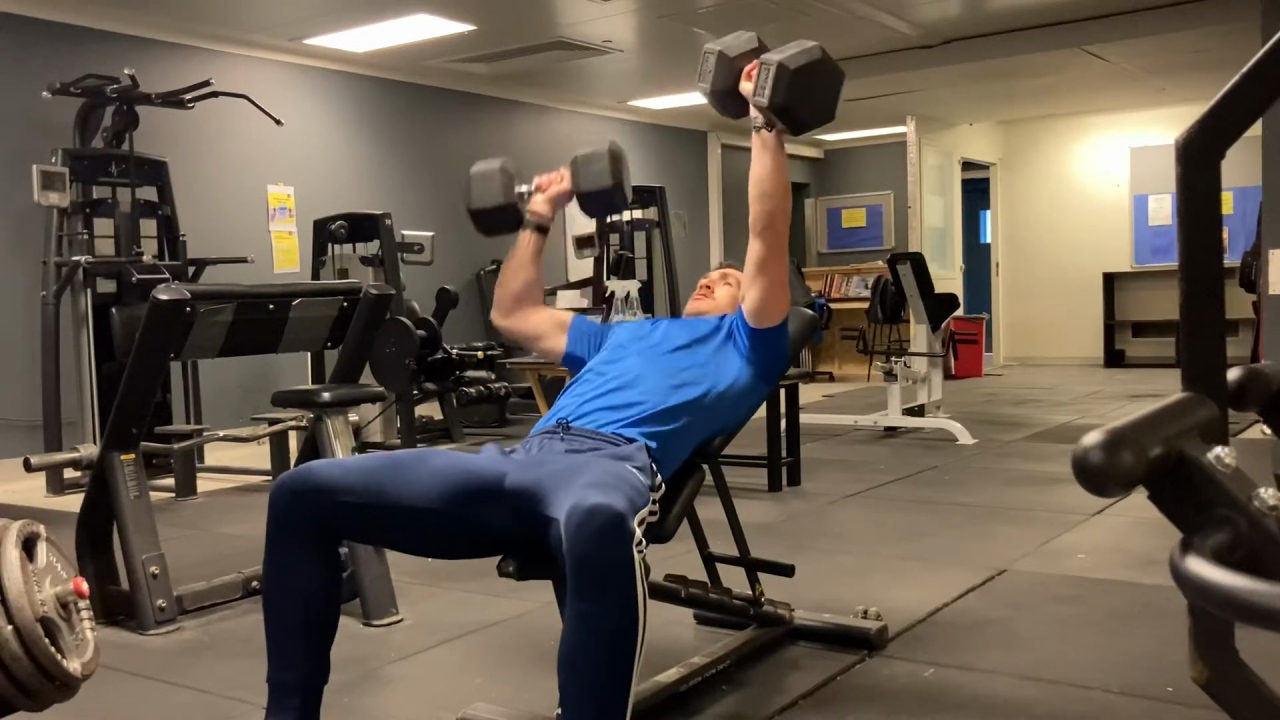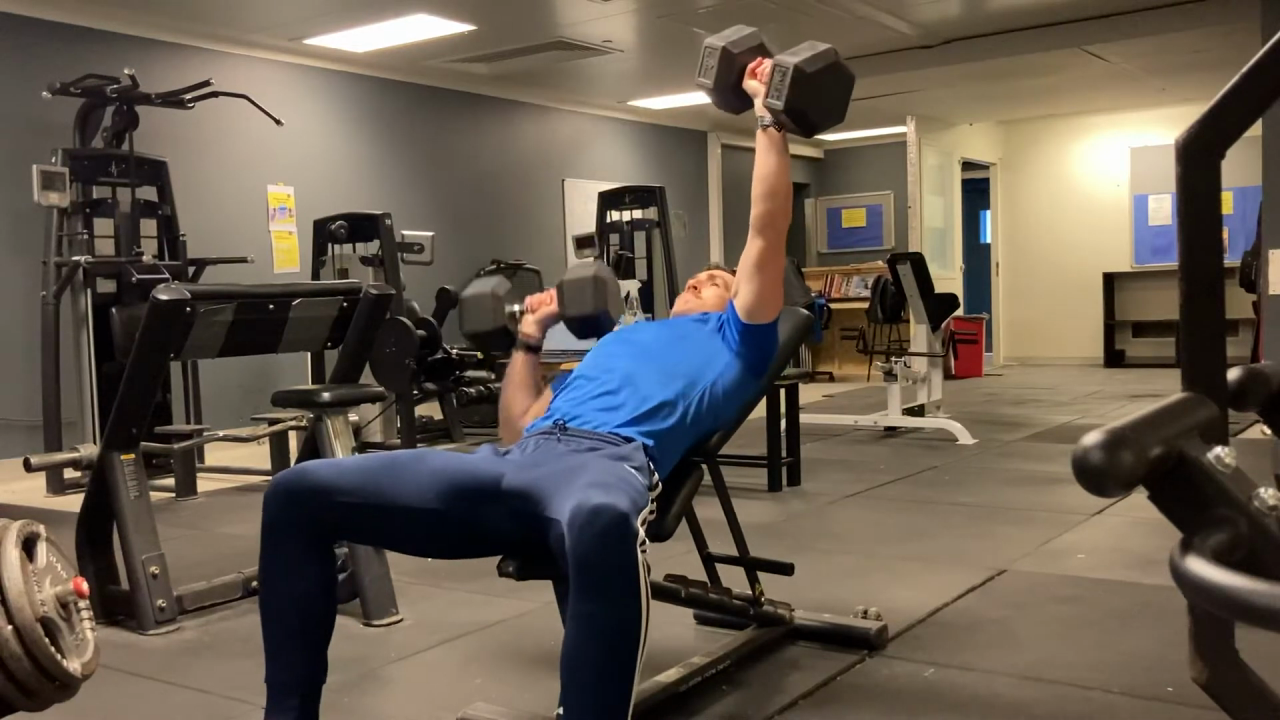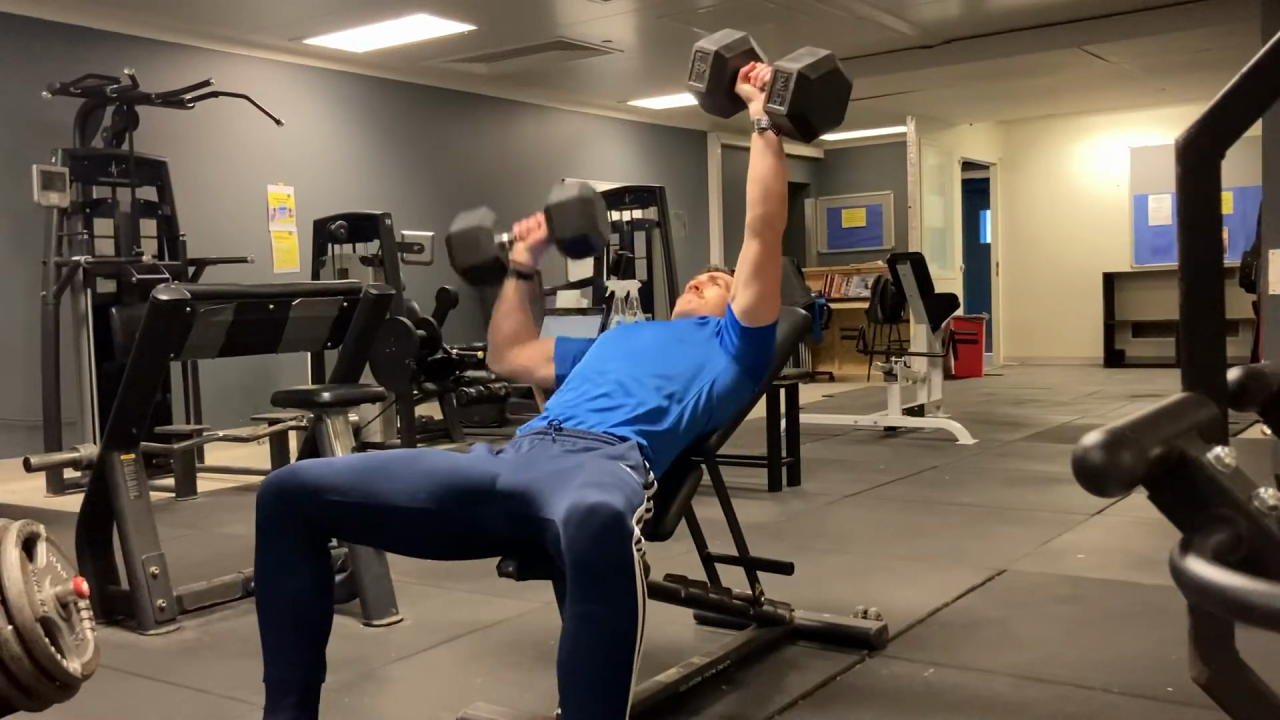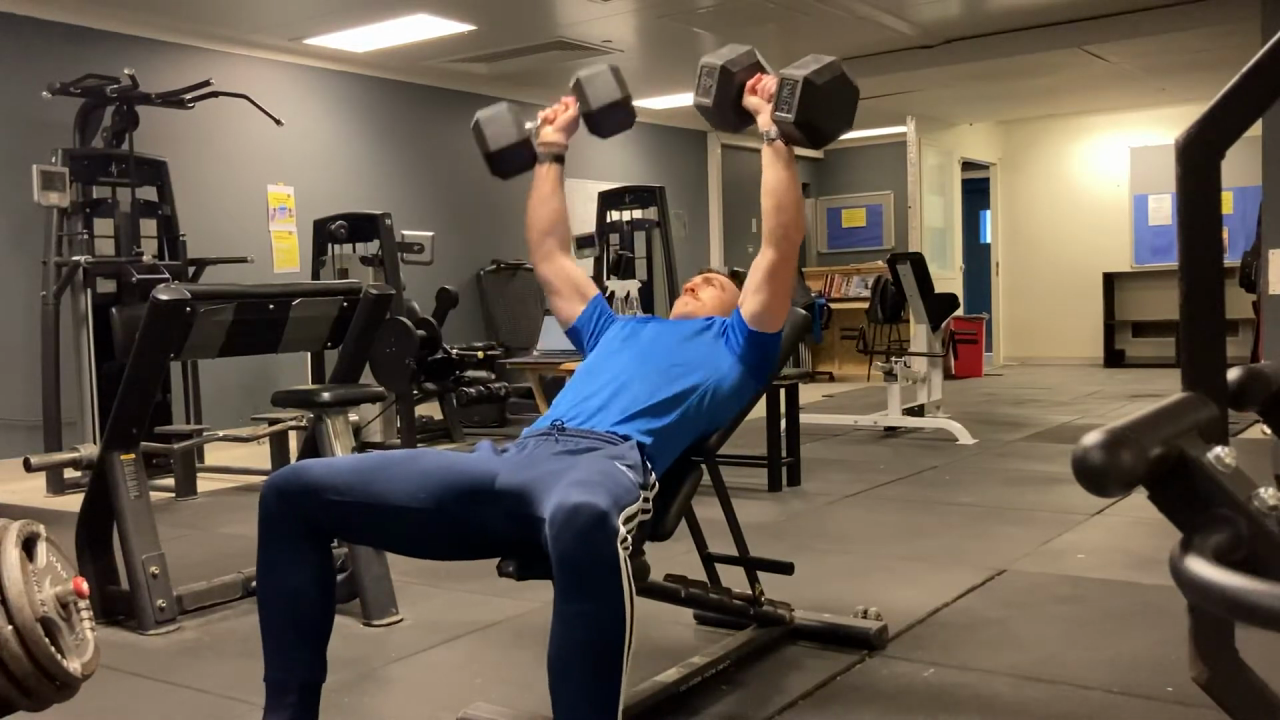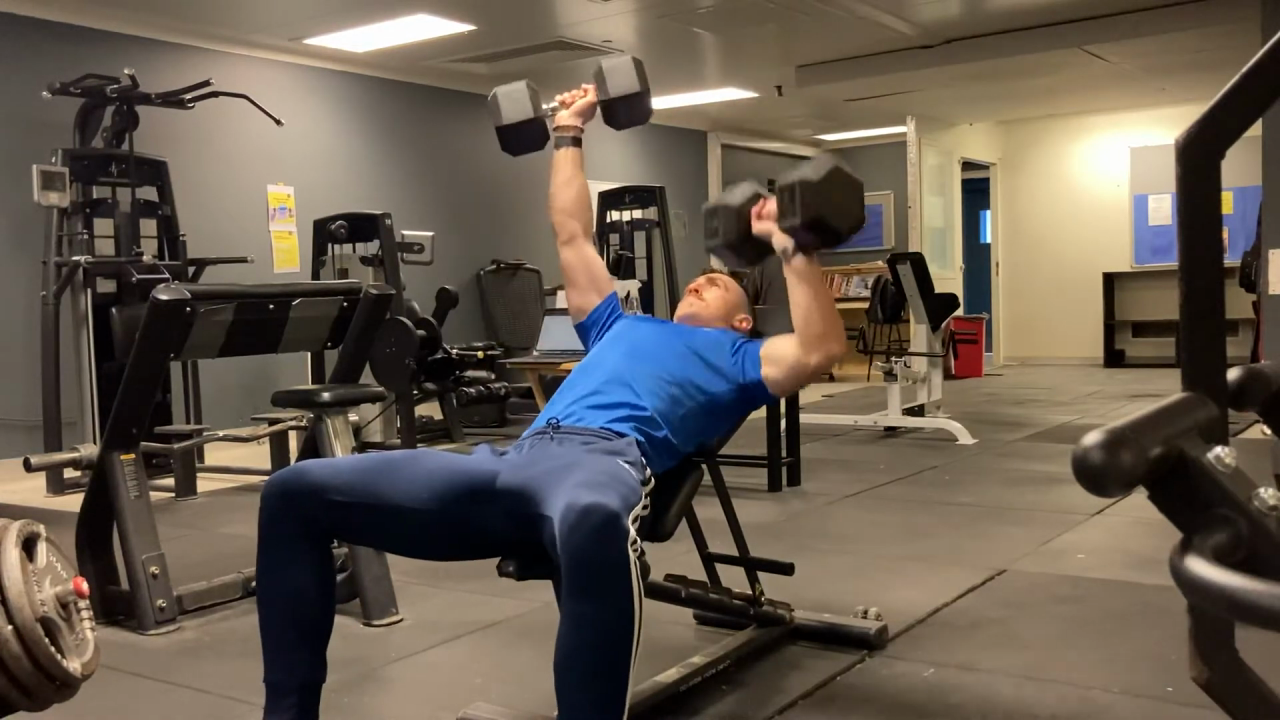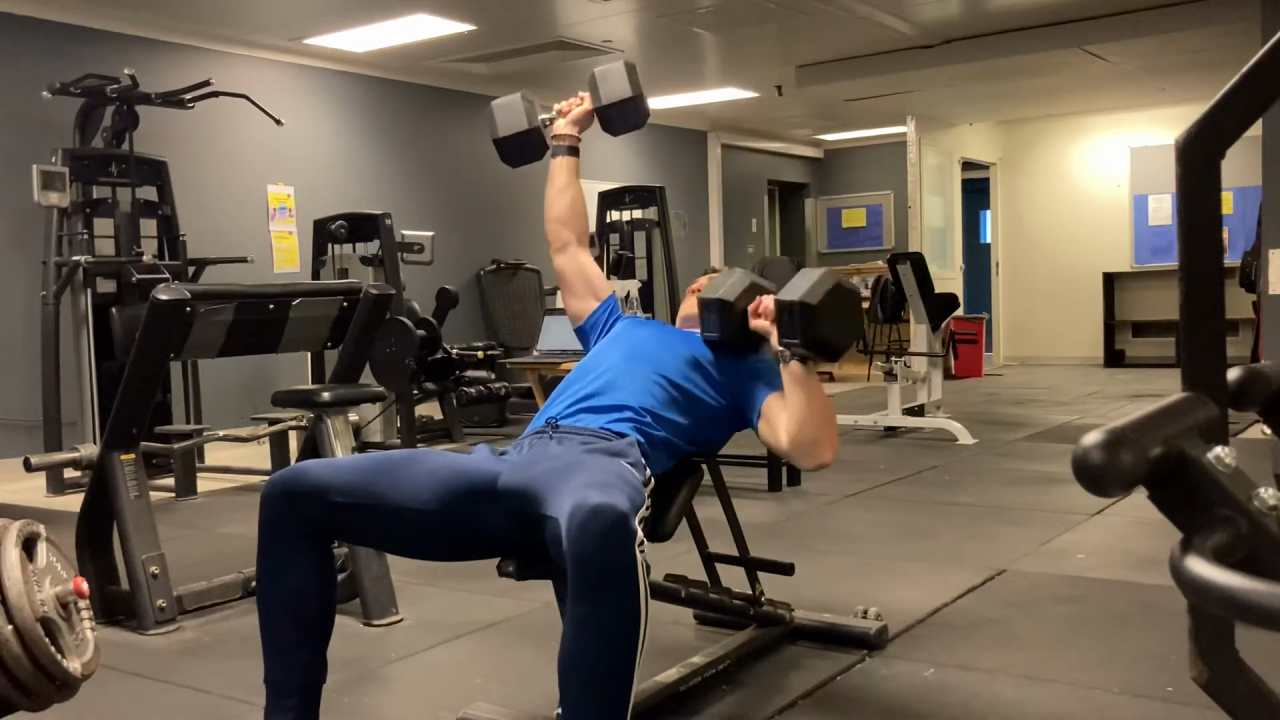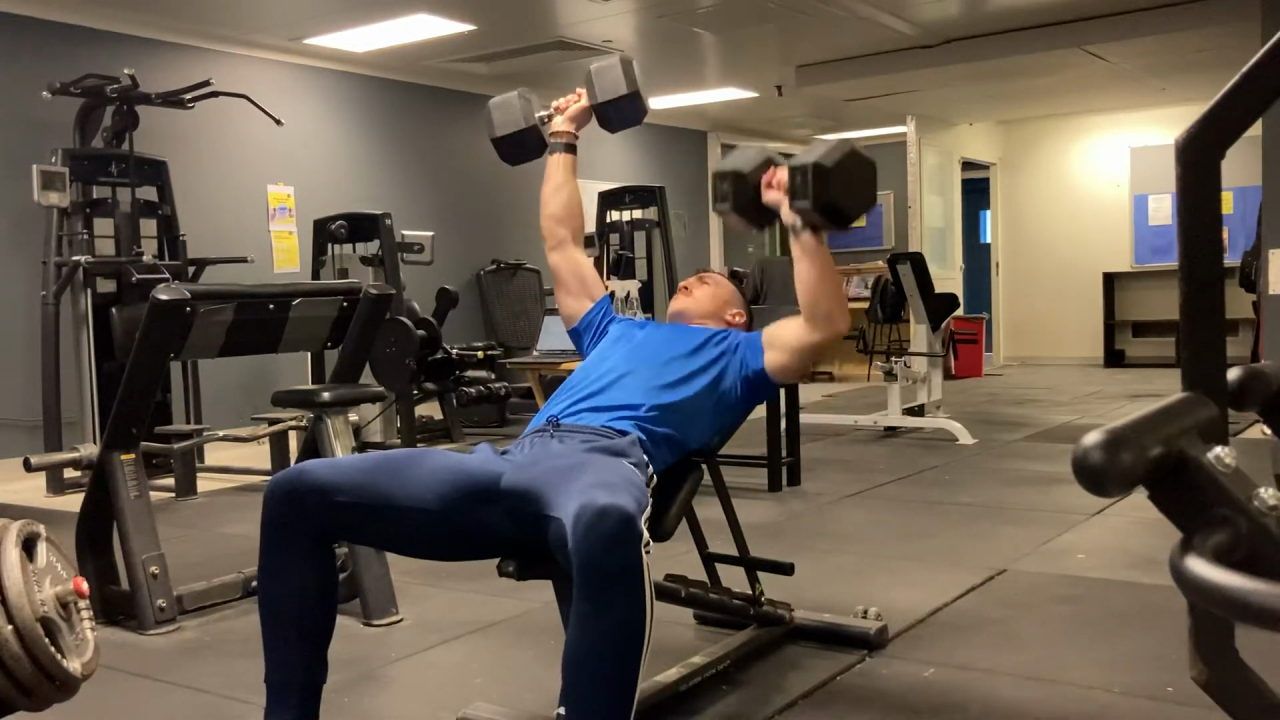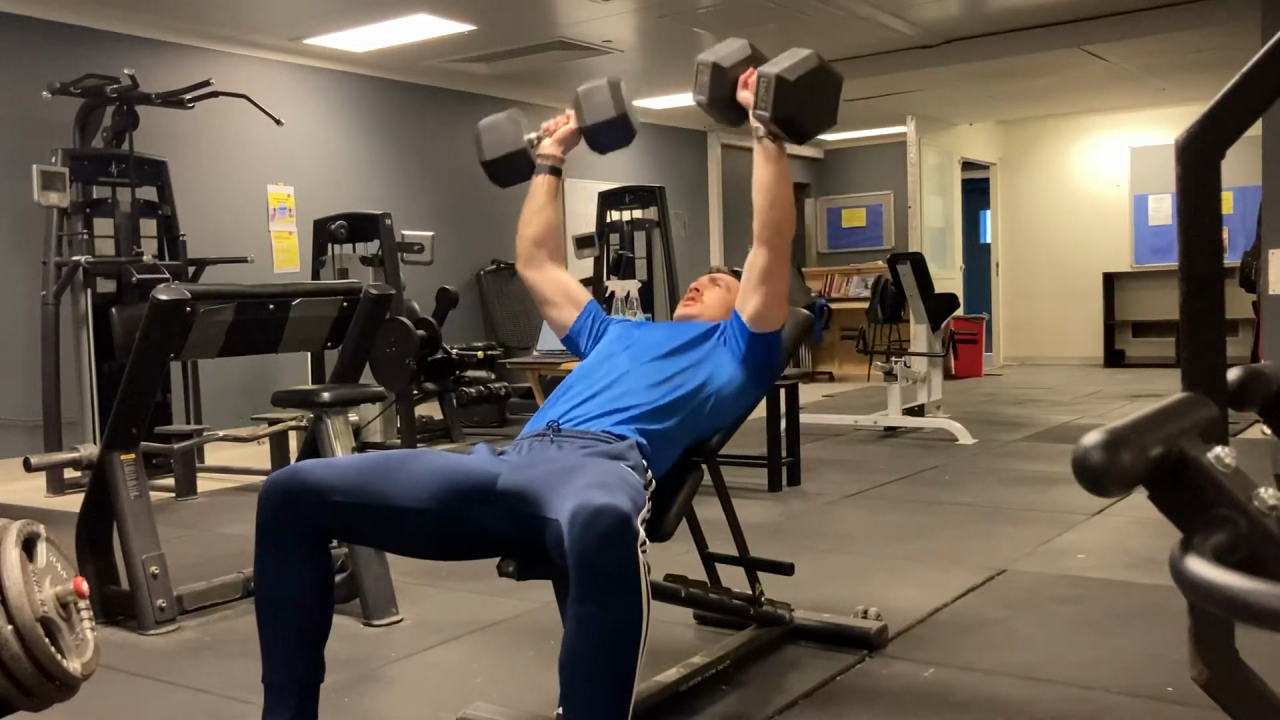
dt=0.4s
person 1, frame 1
left shoulder: (744, 345)
right shoulder: (627, 333)
left elbow: (767, 238)
right elbow: (512, 314)
left wrist: (764, 121)
right wrist: (537, 216)
left hip: (613, 462)
right hip: (519, 459)
left knee: (596, 522)
right knee: (304, 491)
person 1, frame 2
left shoulder: (734, 340)
right shoulder: (614, 341)
left elbow: (766, 234)
left wrist: (768, 117)
right wrist: (530, 335)
left hip: (611, 461)
right hip: (516, 463)
left knee: (601, 523)
right knee: (298, 493)
person 1, frame 3
left shoulder: (732, 344)
right shoulder: (616, 338)
left elbow: (762, 237)
right elbow: (507, 354)
left wrist: (764, 121)
right wrist: (521, 266)
left hip: (607, 460)
right hip: (512, 458)
left knee: (595, 522)
right knee: (291, 491)
person 1, frame 4
left shoulder: (734, 346)
right shoulder: (618, 330)
left elbow: (779, 250)
right elbow: (548, 255)
left wrist: (772, 129)
right wrist: (550, 151)
left hip: (607, 461)
right hip: (513, 459)
left knee: (582, 521)
right knee: (295, 491)
person 1, frame 5
left shoulder: (738, 357)
right shoulder: (621, 328)
left elbow: (819, 353)
right elbow: (572, 238)
left wrist: (789, 243)
right wrist: (569, 132)
left hip: (604, 459)
right hip: (510, 460)
left knee: (591, 524)
right knee: (296, 493)
person 1, frame 6
left shoulder: (742, 368)
right shoulder: (622, 329)
left elbow: (814, 449)
right elbow: (567, 246)
left wrist: (787, 342)
right wrist: (566, 140)
left hip: (605, 459)
right hip: (512, 459)
left knee: (598, 525)
right knee: (295, 494)
person 1, frame 7
left shoulder: (738, 355)
right shoulder: (616, 332)
left elbow: (823, 324)
right elbow: (562, 243)
left wrist: (796, 213)
right wrist: (564, 138)
left hip: (605, 460)
right hip: (509, 459)
left knee: (606, 525)
right knee: (297, 493)
person 1, frame 8
left shoulder: (736, 351)
right shoulder: (620, 333)
left elbow: (770, 251)
right elbow: (539, 266)
left wrist: (764, 132)
right wrist: (550, 159)
left hip: (605, 462)
right hip: (510, 462)
left knee: (602, 525)
right knee: (292, 493)
